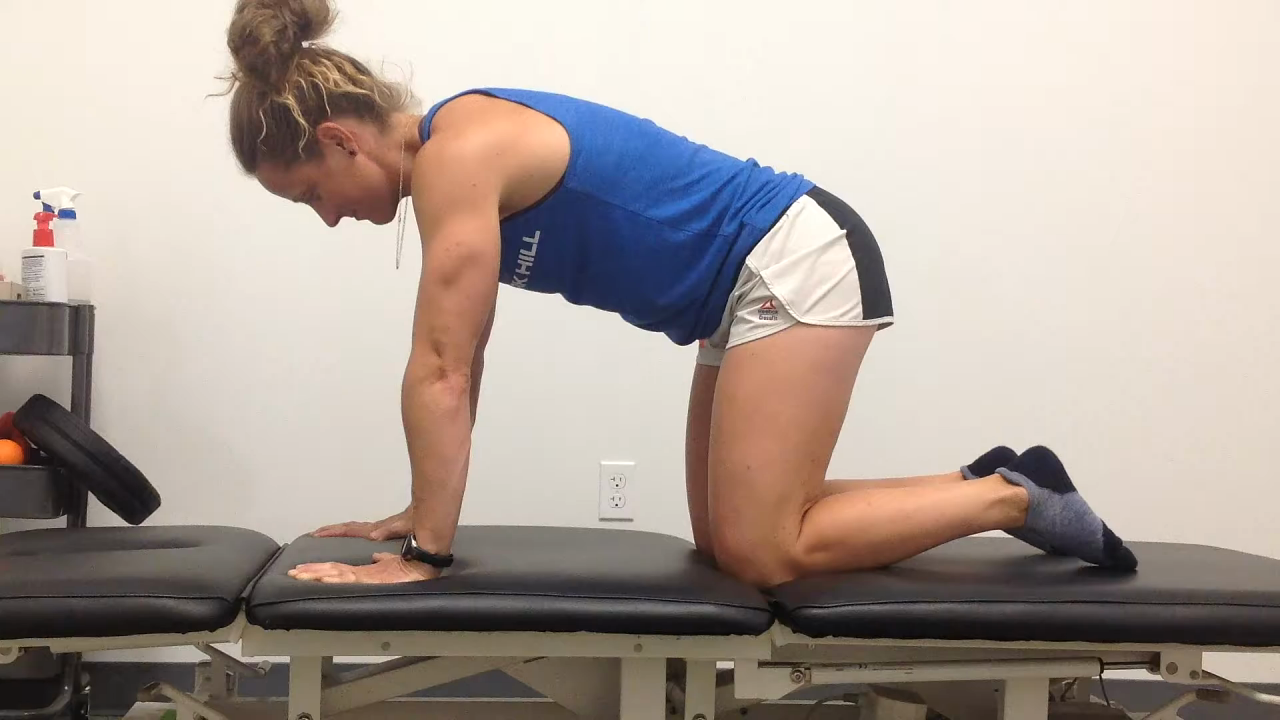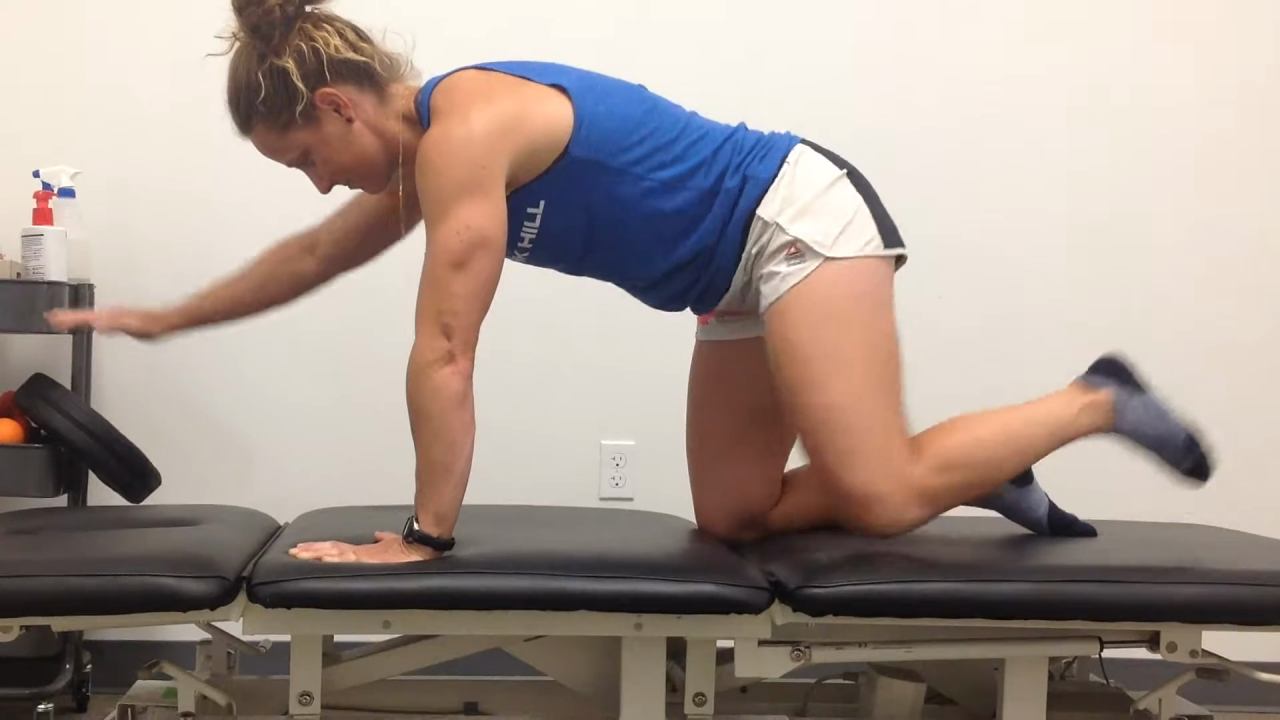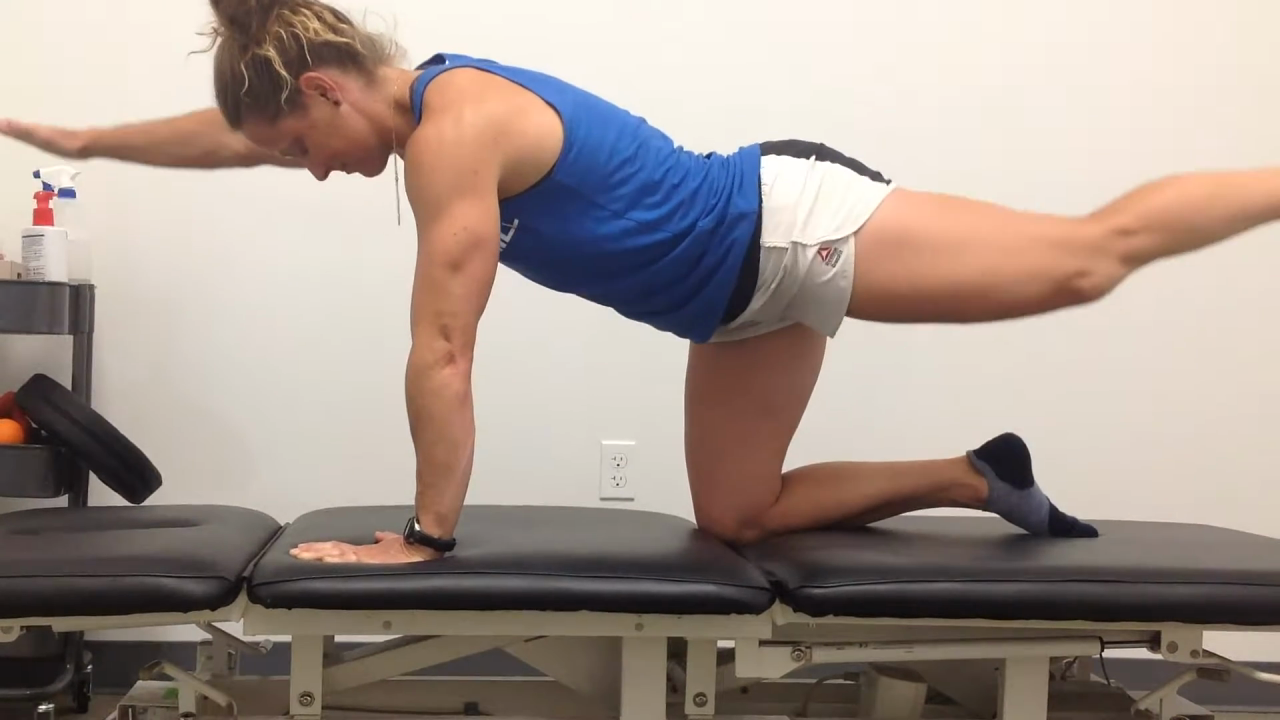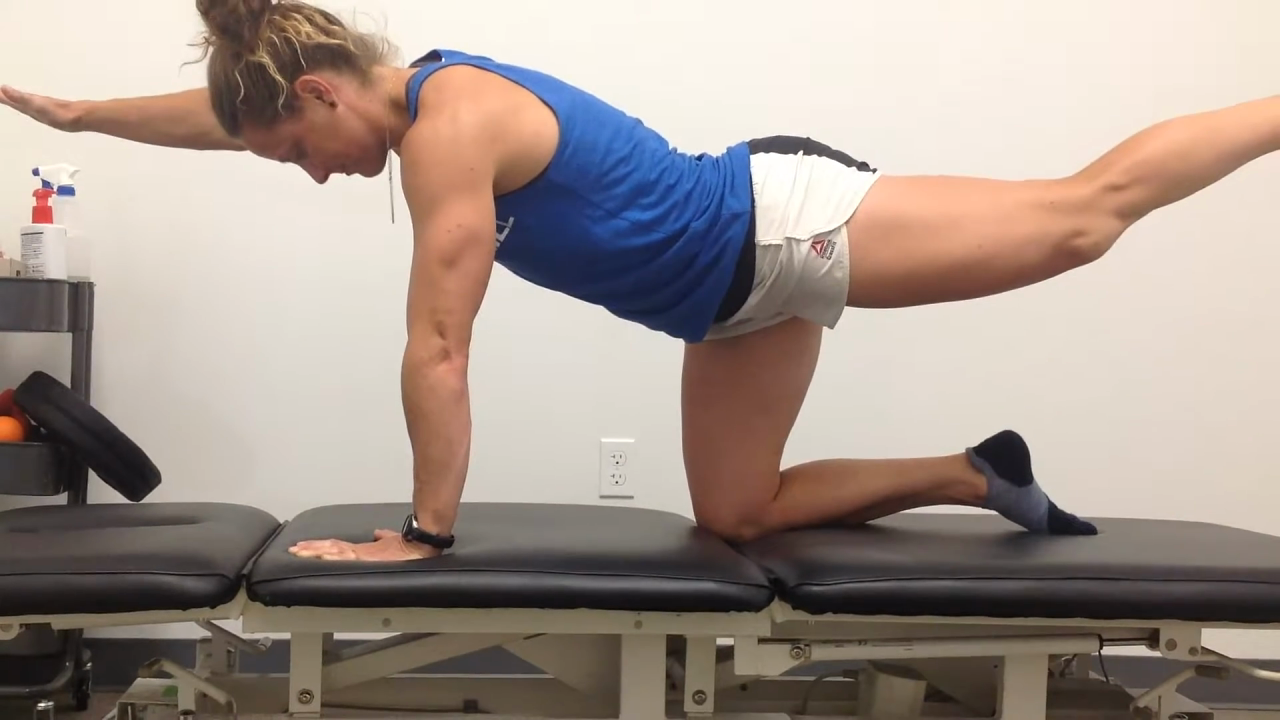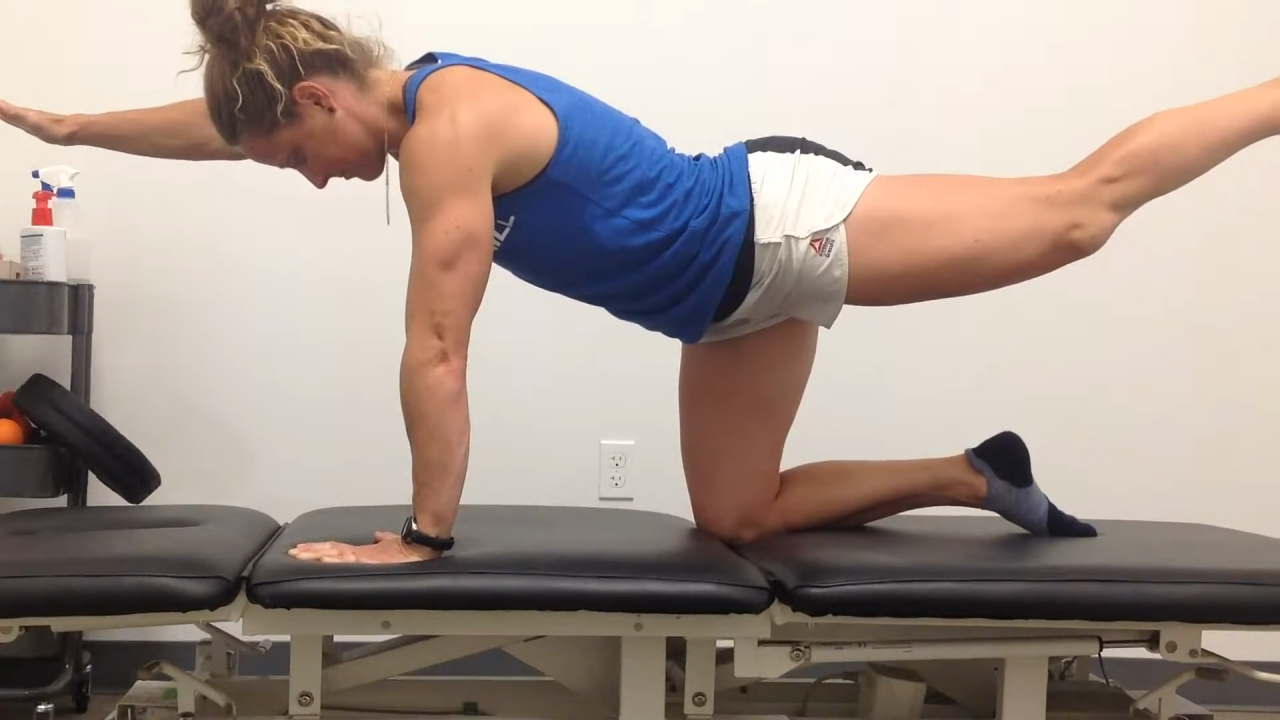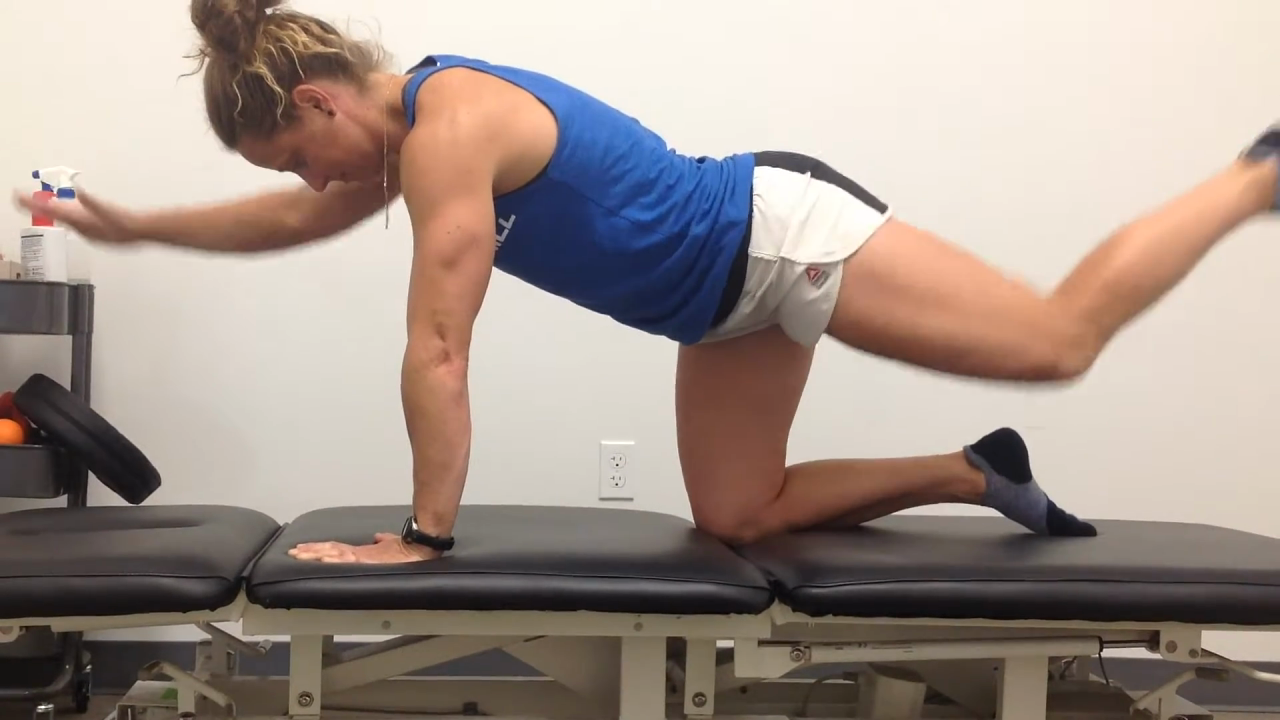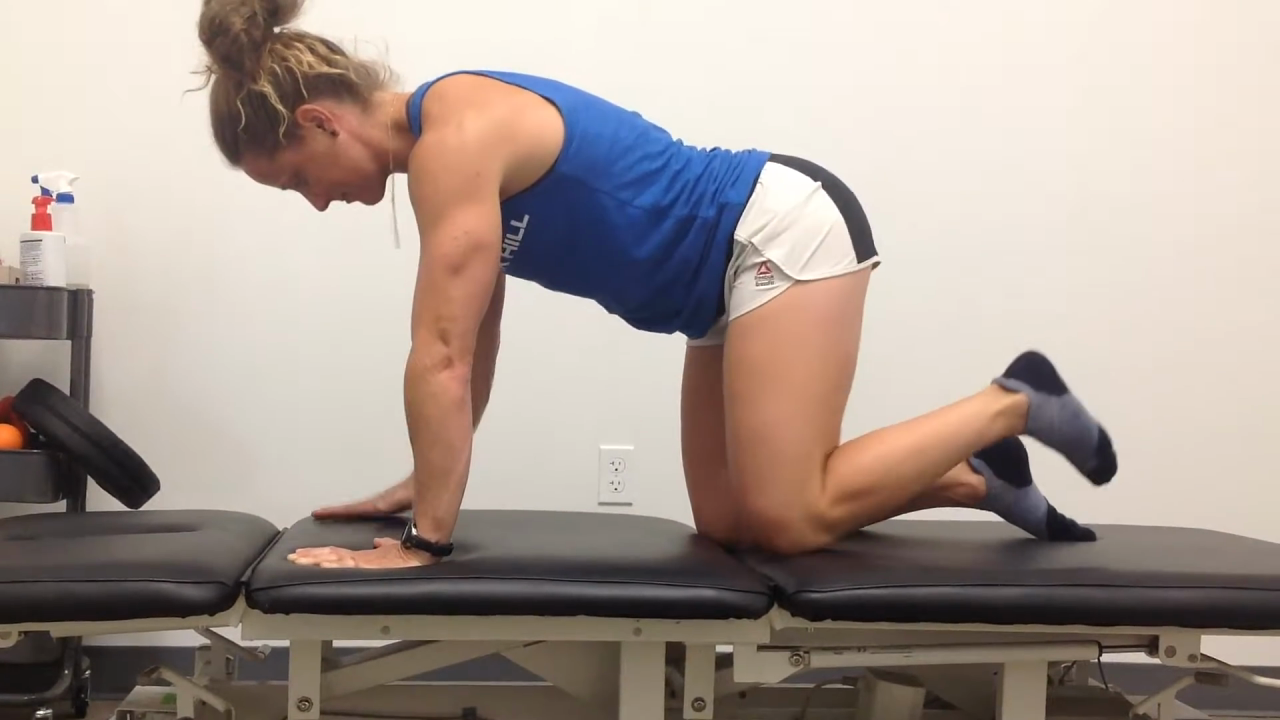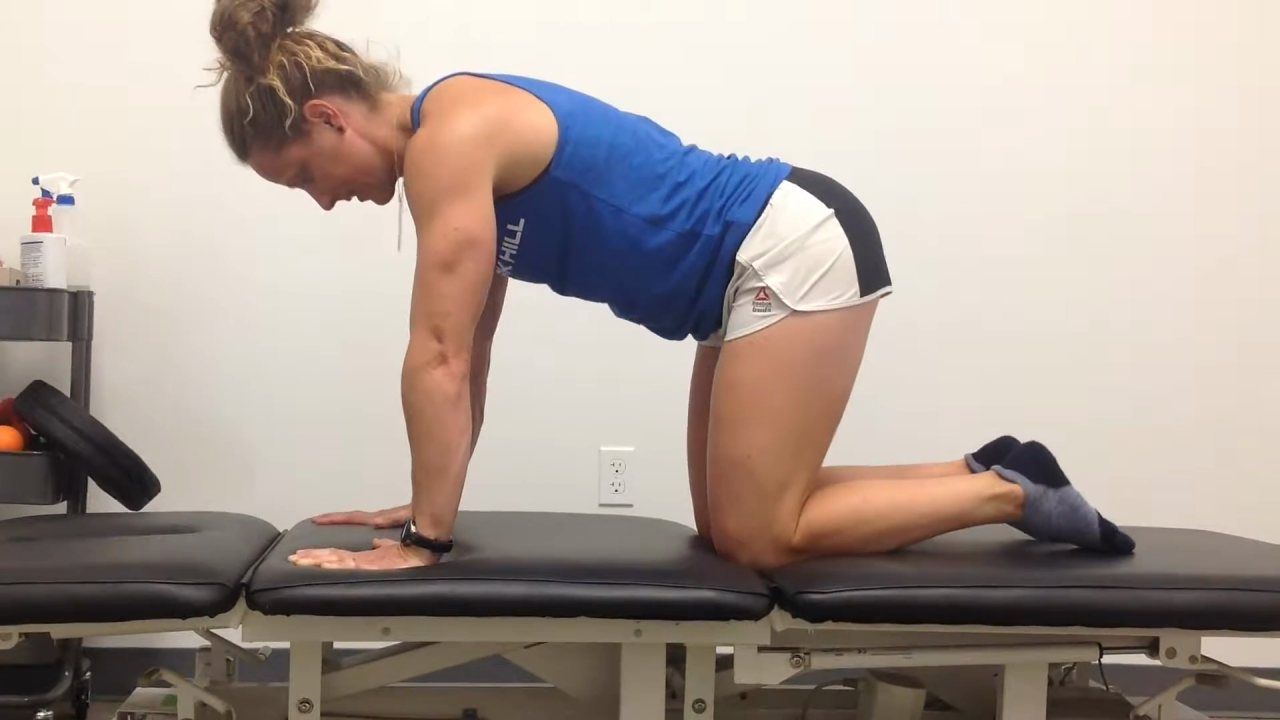
dt=0.7s
person 1, frame 1
left shoulder: (453, 154)
right shoulder: (465, 155)
left elbow: (437, 374)
right elbow: (460, 366)
left wrist: (424, 553)
right wrist: (418, 512)
left hip: (796, 262)
right hip: (752, 282)
left knee: (762, 553)
right knee: (727, 539)
left ankle: (1013, 499)
right ankle: (984, 483)
person 1, frame 2
left shoulder: (463, 131)
right shoulder: (432, 151)
left elbow: (444, 358)
right elbow: (314, 257)
left wrist: (425, 532)
right wrist: (165, 319)
left hip: (799, 217)
right hip: (745, 264)
left knee: (880, 495)
right knee: (736, 517)
left ankle: (1097, 405)
right ankle: (991, 479)
person 1, frame 3
left shoulder: (452, 130)
left elbow: (442, 356)
right elbow: (231, 132)
left wrist: (425, 533)
left hip: (794, 223)
right hip: (748, 278)
left knee: (1089, 254)
right knee: (740, 516)
right ankle: (980, 478)
person 1, frame 4
left shoulder: (447, 128)
left elbow: (437, 351)
right elbow: (226, 113)
left wrist: (426, 531)
left hip: (783, 221)
right hip: (740, 285)
left knee: (1082, 211)
right knee: (739, 515)
right ankle: (979, 477)
person 1, frame 5
left shoulder: (446, 128)
left elbow: (437, 353)
right elbow: (223, 124)
left wrist: (425, 533)
left hip: (784, 218)
right hip: (739, 281)
left knee: (1078, 205)
right knee: (740, 517)
right ankle: (979, 478)
person 1, frame 6
left shoulder: (445, 130)
right shoulder: (406, 123)
left elbow: (437, 356)
right elbow: (294, 215)
left wrist: (424, 533)
right wrist: (133, 223)
left hip: (784, 235)
right hip: (736, 290)
left knee: (1060, 337)
right knee: (738, 517)
right ankle: (976, 474)
person 1, frame 7
left shoulder: (451, 138)
right shoulder: (453, 144)
left elbow: (439, 359)
right elbow: (474, 350)
left wrist: (425, 537)
right wrist: (426, 485)
left hip: (787, 229)
right hip: (743, 261)
left knee: (788, 518)
right knee: (733, 522)
left ankle: (1010, 406)
right ankle: (979, 479)
person 1, frame 8
left shoulder: (446, 138)
right shoulder: (463, 144)
left elbow: (435, 357)
right elbow: (468, 354)
left wrist: (425, 537)
right wrist: (425, 500)
left hip: (793, 249)
right hip: (758, 265)
left knee: (759, 540)
right knee: (735, 522)
left ankle: (1013, 494)
right ankle: (978, 474)
